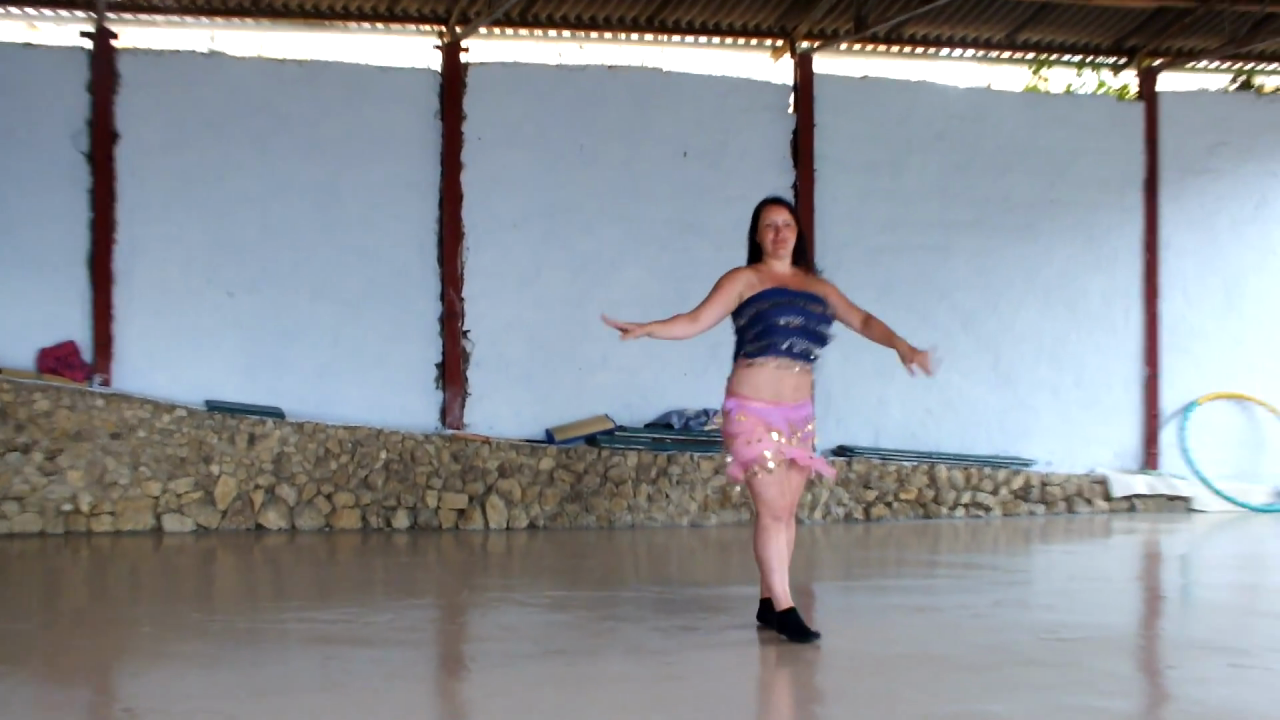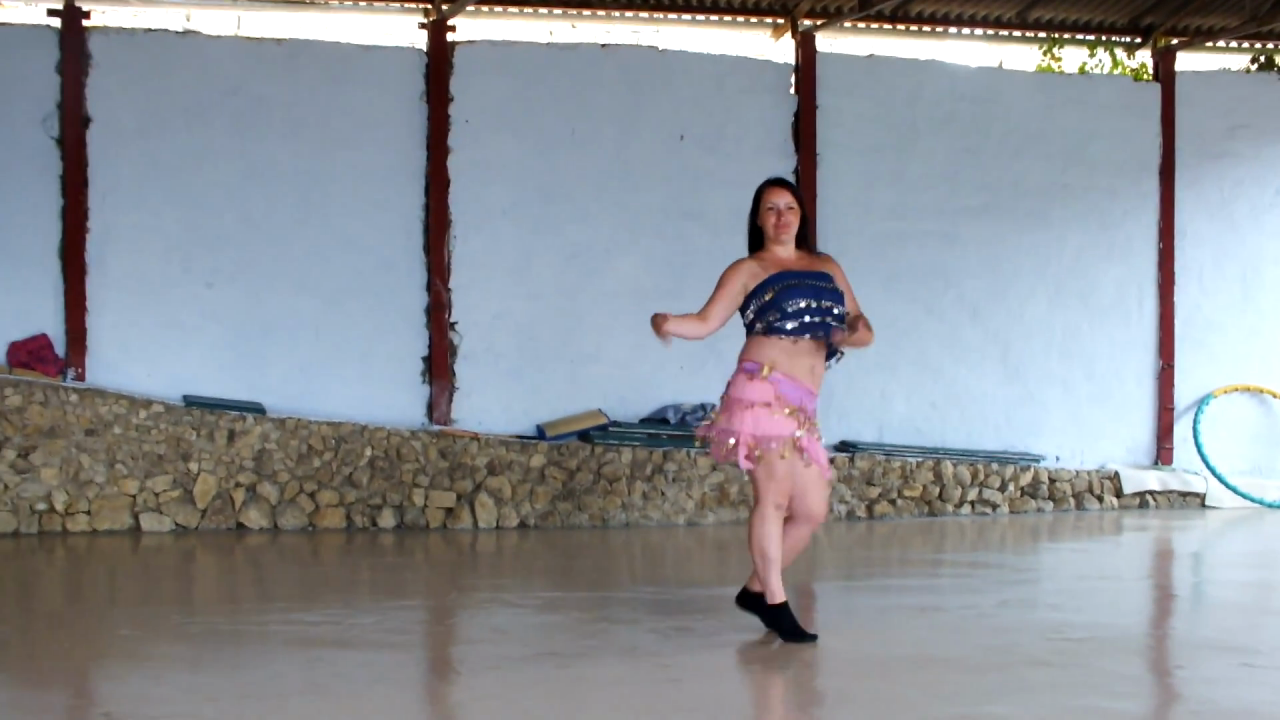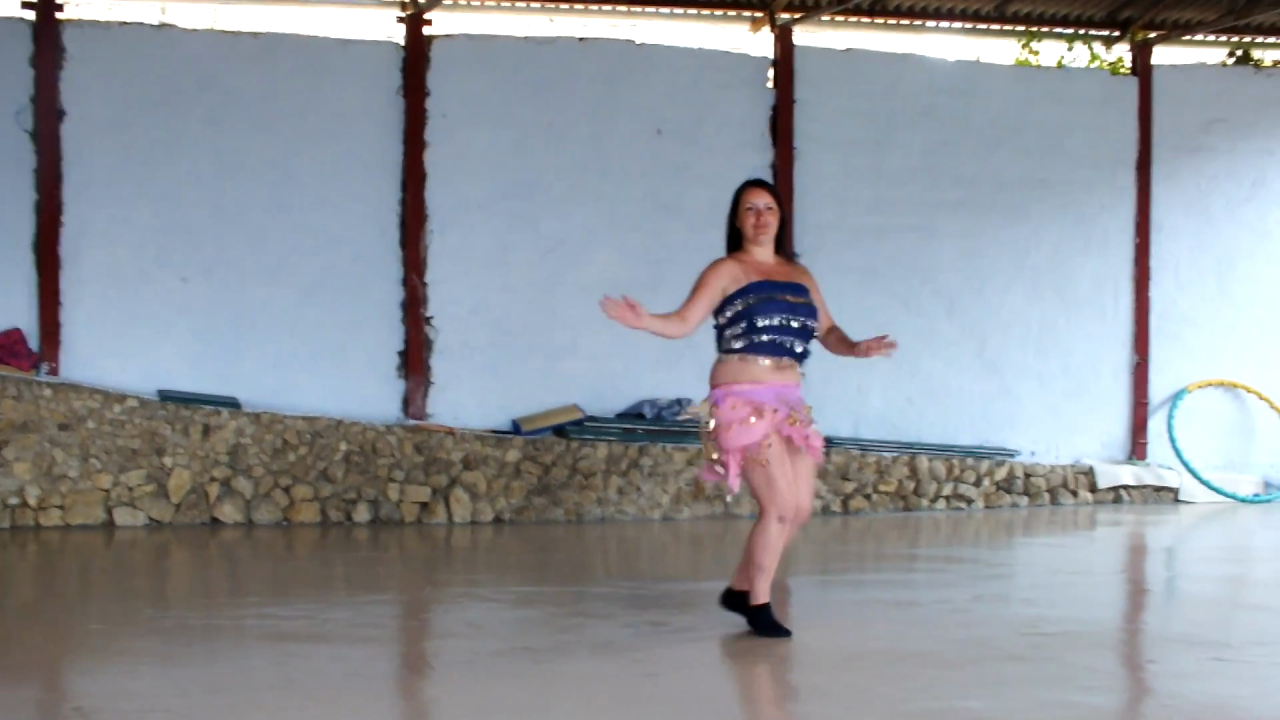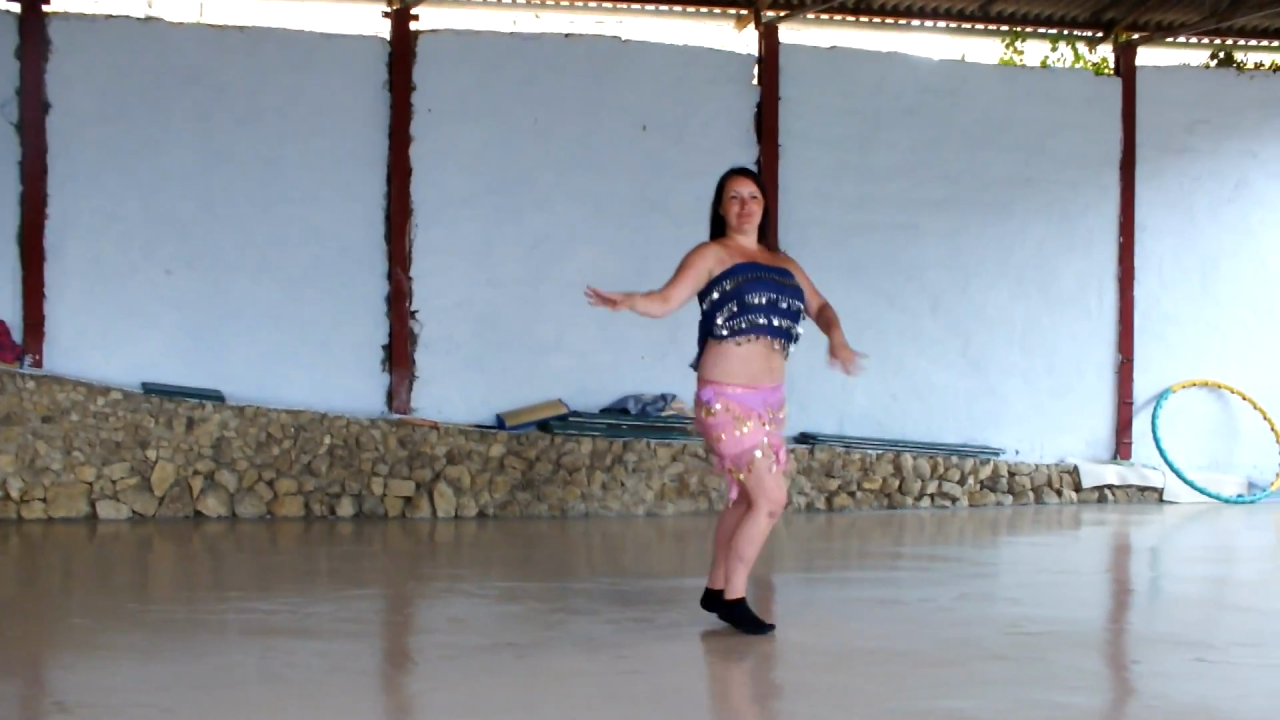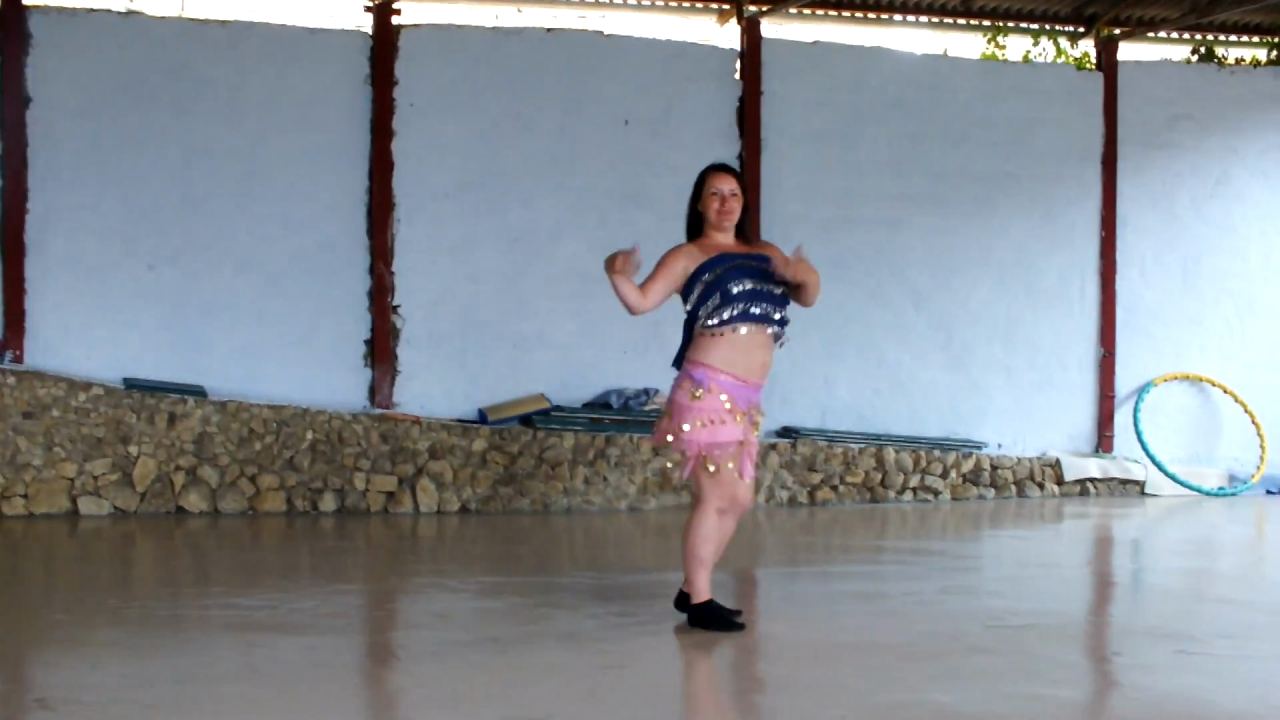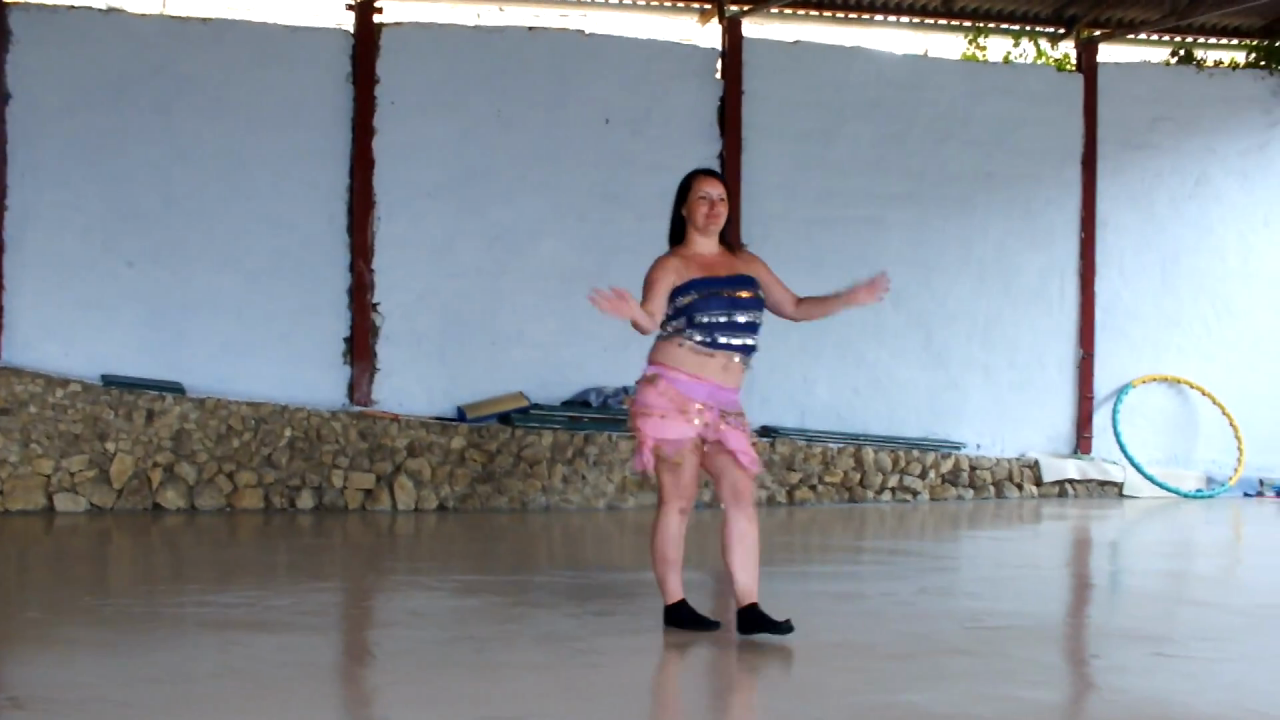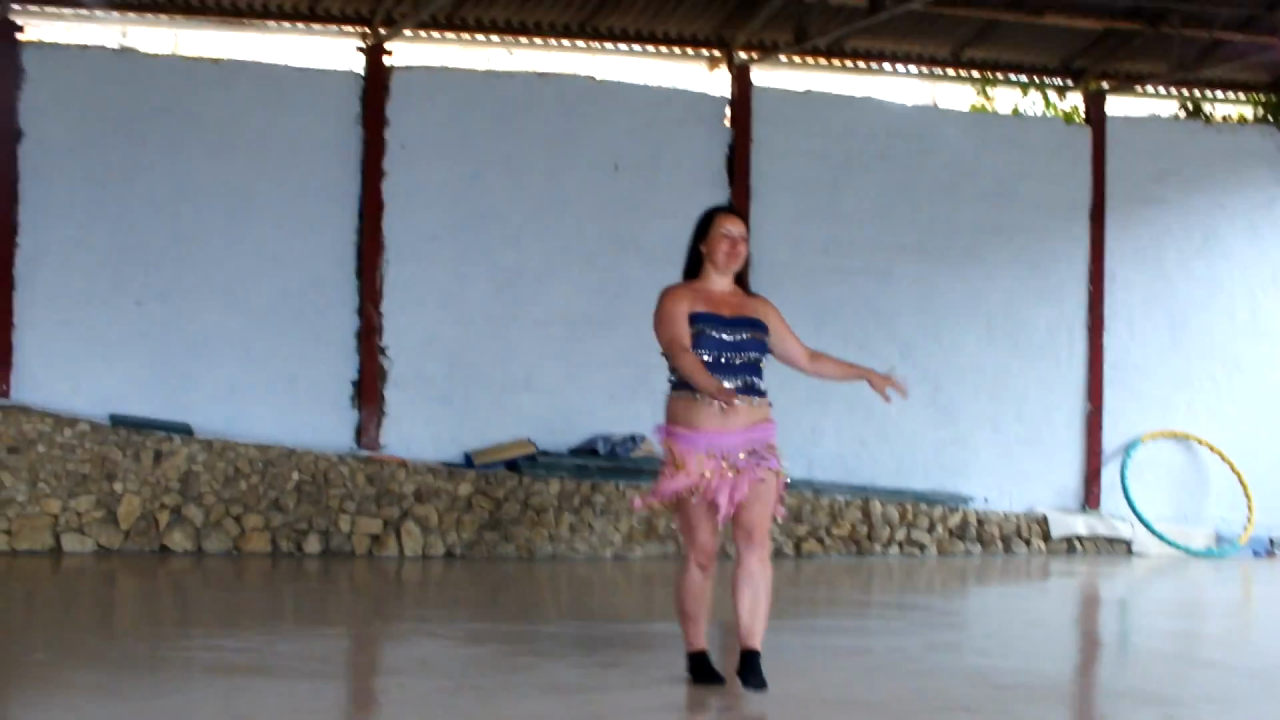
dt=0.2s
person 1, frame 1
left shoulder: (818, 285)
right shoulder: (745, 280)
left elbow: (863, 321)
right elbow: (696, 320)
left wrist: (904, 349)
right wrist: (643, 328)
left hip: (797, 414)
right hip: (754, 414)
left knee: (786, 512)
right knee: (774, 510)
left ankle: (771, 603)
right ankle: (786, 610)
person 1, frame 2
left shoulder: (826, 267)
right shoulder: (747, 270)
left elbow: (855, 318)
right elbow: (704, 323)
left wrist: (857, 333)
right wrist: (666, 323)
left hip: (801, 404)
right hip: (762, 389)
left knee: (812, 511)
right knee: (773, 498)
left ankle: (757, 590)
right ankle: (774, 604)
person 1, frame 3
left shoulder: (800, 276)
right shoulder: (726, 271)
left elbow: (827, 331)
right elbow: (682, 323)
left wrist: (858, 348)
right wrist: (641, 319)
left hip: (789, 405)
right hip: (741, 402)
left knee: (799, 510)
right knee: (782, 507)
left ankle: (739, 590)
right ankle: (759, 607)
person 1, frame 4
left shoulder: (784, 263)
right shoulder: (712, 254)
left elbow: (822, 309)
right elbow: (663, 303)
left wrist: (837, 338)
right wrist: (627, 300)
left hip: (766, 399)
right hip: (729, 398)
left knee: (748, 502)
right knee: (770, 501)
left ankle: (715, 591)
right ankle: (734, 600)
person 1, frame 5
left shoulder: (765, 252)
right shoulder: (687, 254)
left elbow: (806, 295)
right elbow: (639, 302)
left wrist: (806, 278)
right wrist: (617, 272)
left hip: (743, 396)
right hip: (709, 388)
left knee: (737, 498)
right knee: (717, 497)
left ankle: (694, 585)
right ankle: (696, 600)
person 1, frame 6
left shoulder: (747, 264)
right shoulder: (669, 267)
left elbow: (794, 307)
right elbow: (649, 321)
left wrist: (849, 297)
right wrist: (628, 313)
left hip: (722, 403)
right hip: (670, 393)
left knee: (743, 497)
right knee: (677, 501)
left ankle: (750, 608)
right ankle: (674, 604)
person 1, frame 7
left shoulder: (760, 308)
right shoulder: (678, 299)
left elbow: (807, 360)
right elbow: (679, 353)
left wrist: (867, 374)
right wrist: (713, 389)
left hip: (752, 442)
right hip: (693, 446)
left knee: (755, 539)
right knee: (699, 555)
left ankle: (750, 652)
right ankle: (697, 655)
